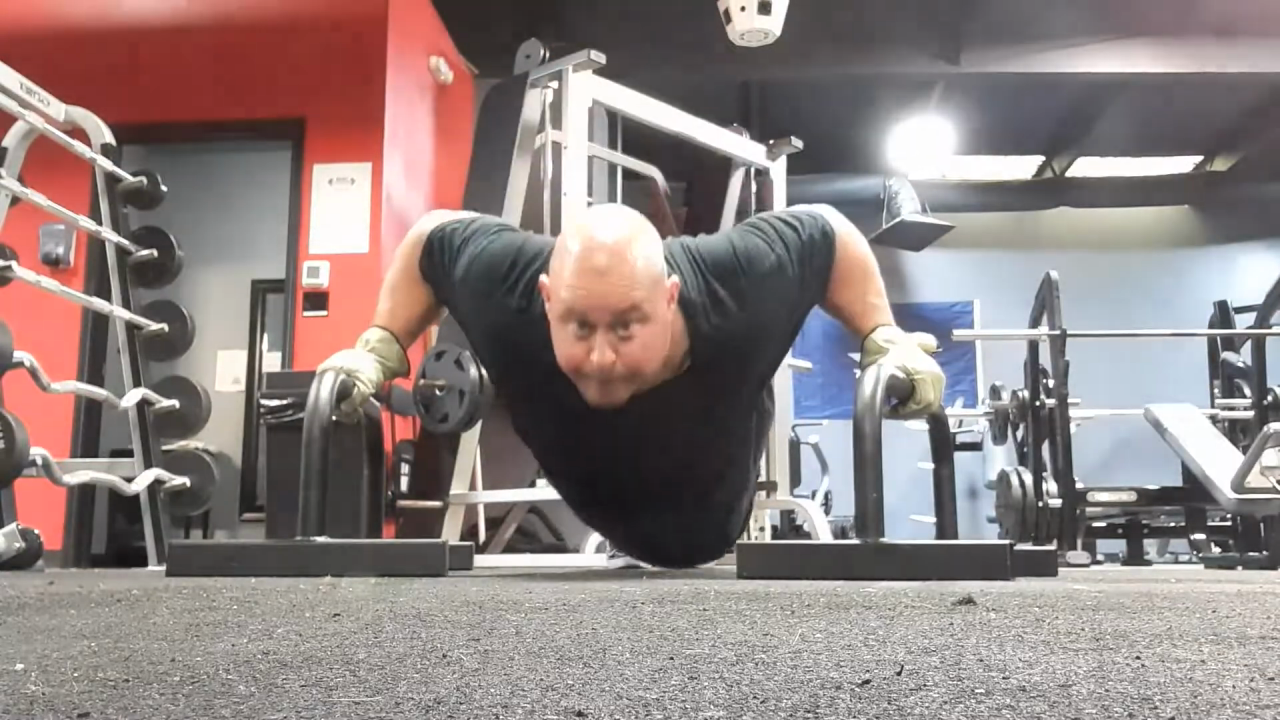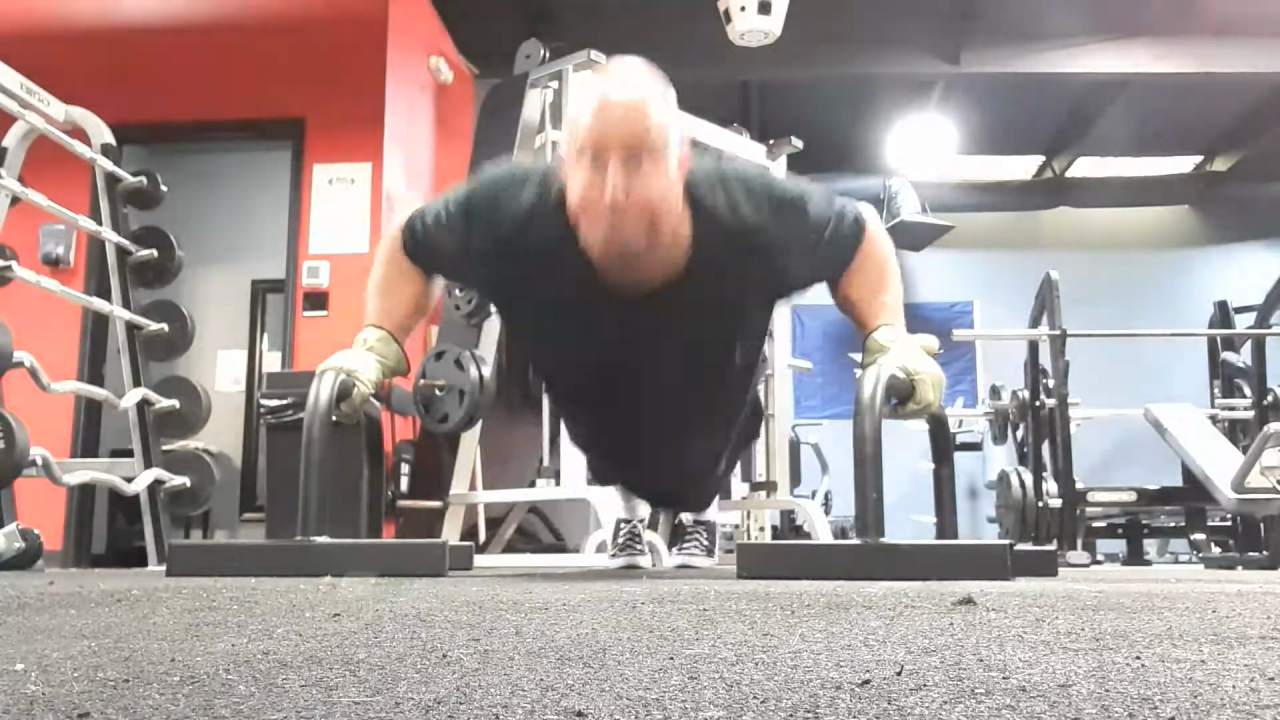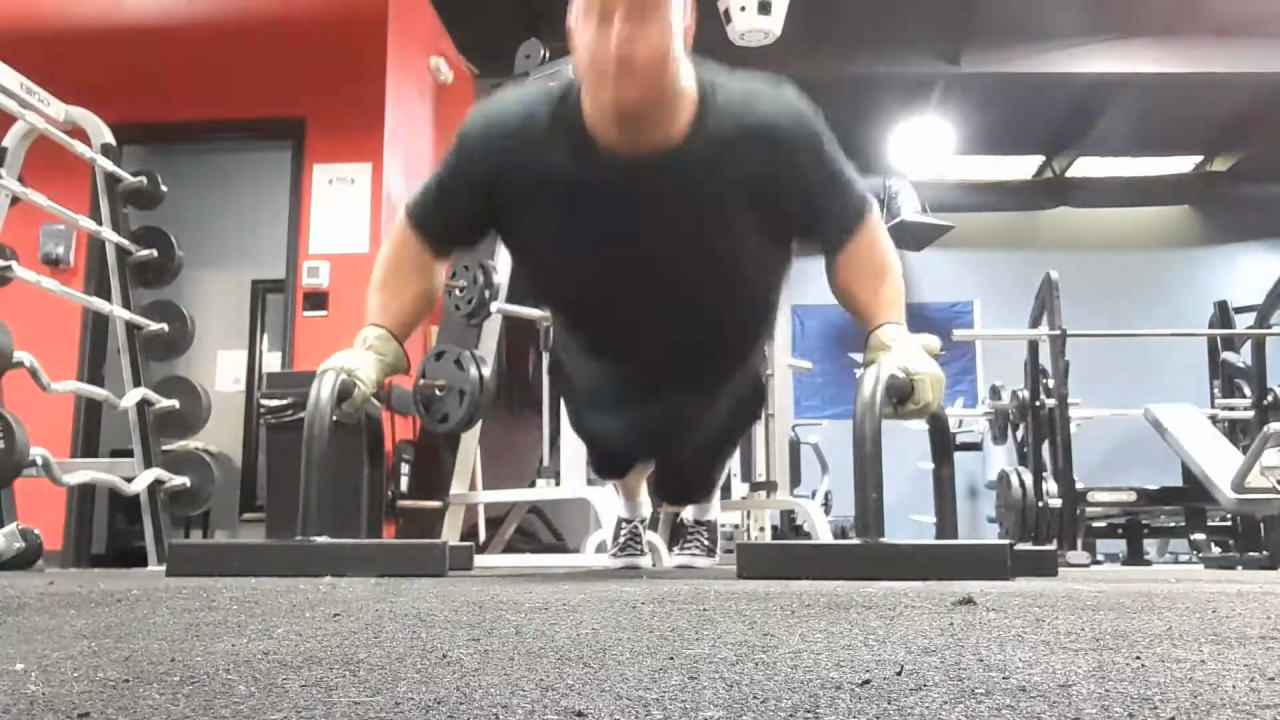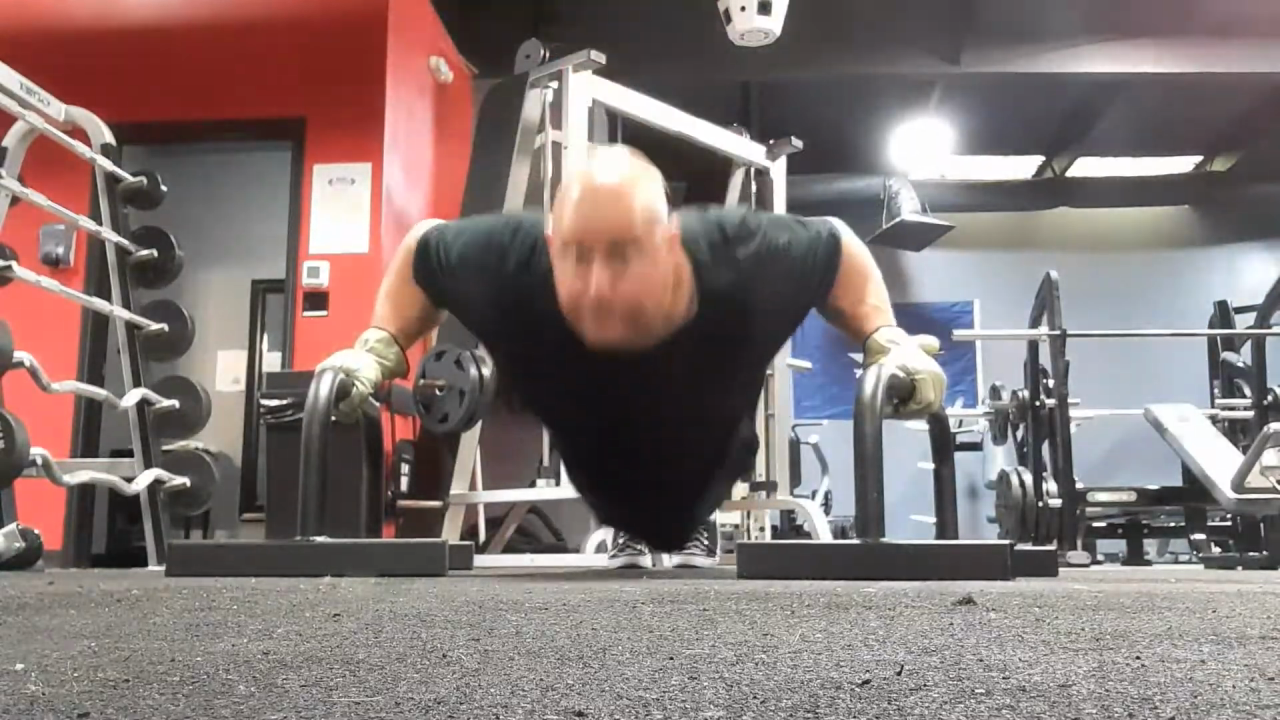
dt=0.4s
person 1, frame 1
left shoulder: (738, 290)
right shoulder: (506, 289)
left elbow: (827, 231)
right elbow: (433, 234)
left wrist: (886, 341)
right wrist: (379, 348)
person 1, frame 2
left shoulder: (753, 212)
right shoulder: (509, 211)
left elbow: (856, 232)
right elbow: (413, 246)
left wrist: (888, 340)
right wrist: (377, 347)
left hip: (708, 409)
right hip: (596, 403)
left knee: (696, 485)
left ankle: (700, 523)
right ankle: (629, 524)
person 1, frame 3
left shoulder: (766, 129)
right shoulder: (509, 135)
left elbow: (853, 224)
right elbow: (424, 232)
left wrist: (891, 341)
right wrist: (376, 348)
left hip: (719, 370)
right hip: (597, 370)
left knee: (694, 484)
right knee: (617, 466)
left ankle: (699, 524)
right ankle: (631, 522)
person 1, frame 4
left shoulder: (744, 265)
right shoulder: (504, 264)
left elbow: (836, 248)
right elbow: (425, 250)
left wrist: (887, 344)
right wrist: (377, 349)
left hip: (707, 450)
right hip: (597, 452)
left ankle: (695, 528)
right ankle: (629, 533)
